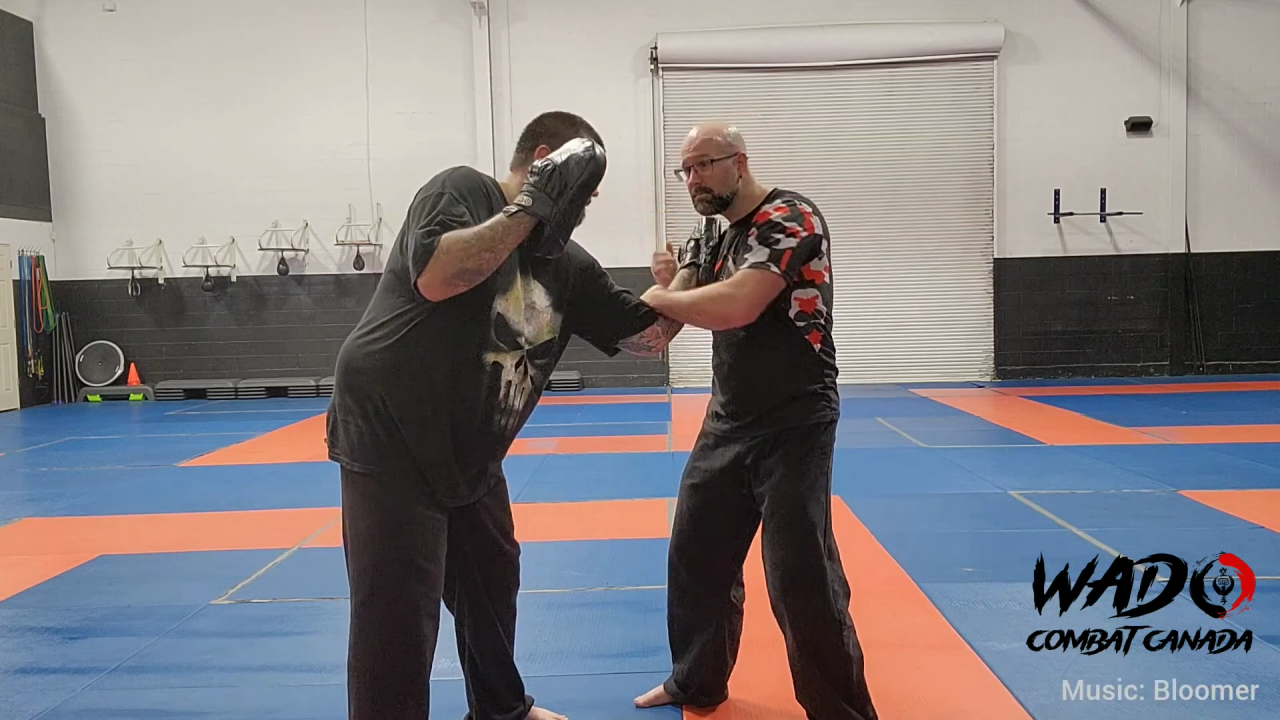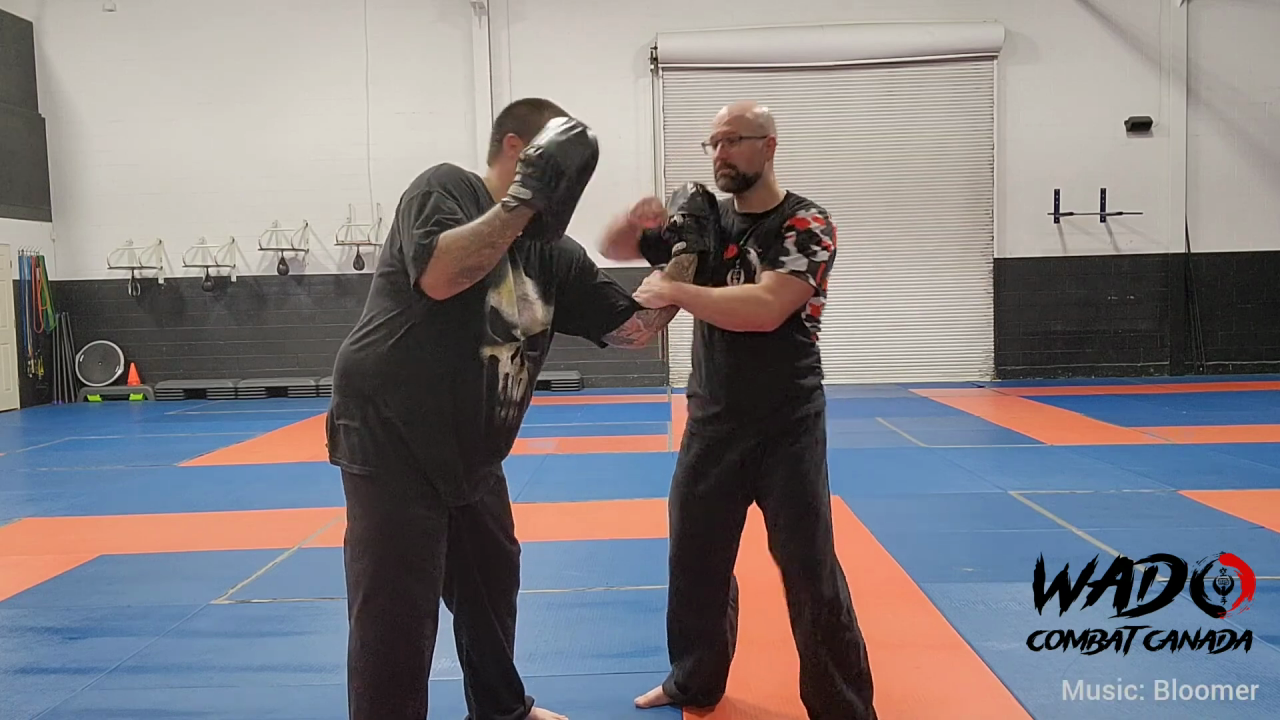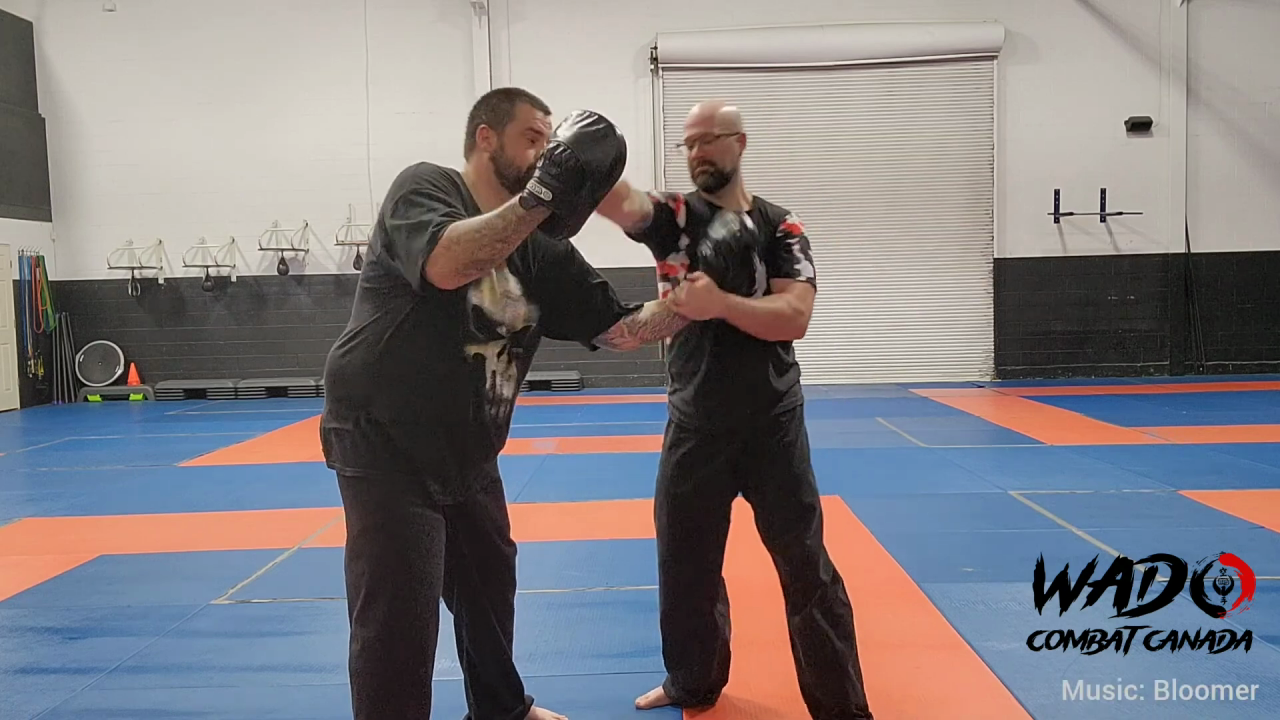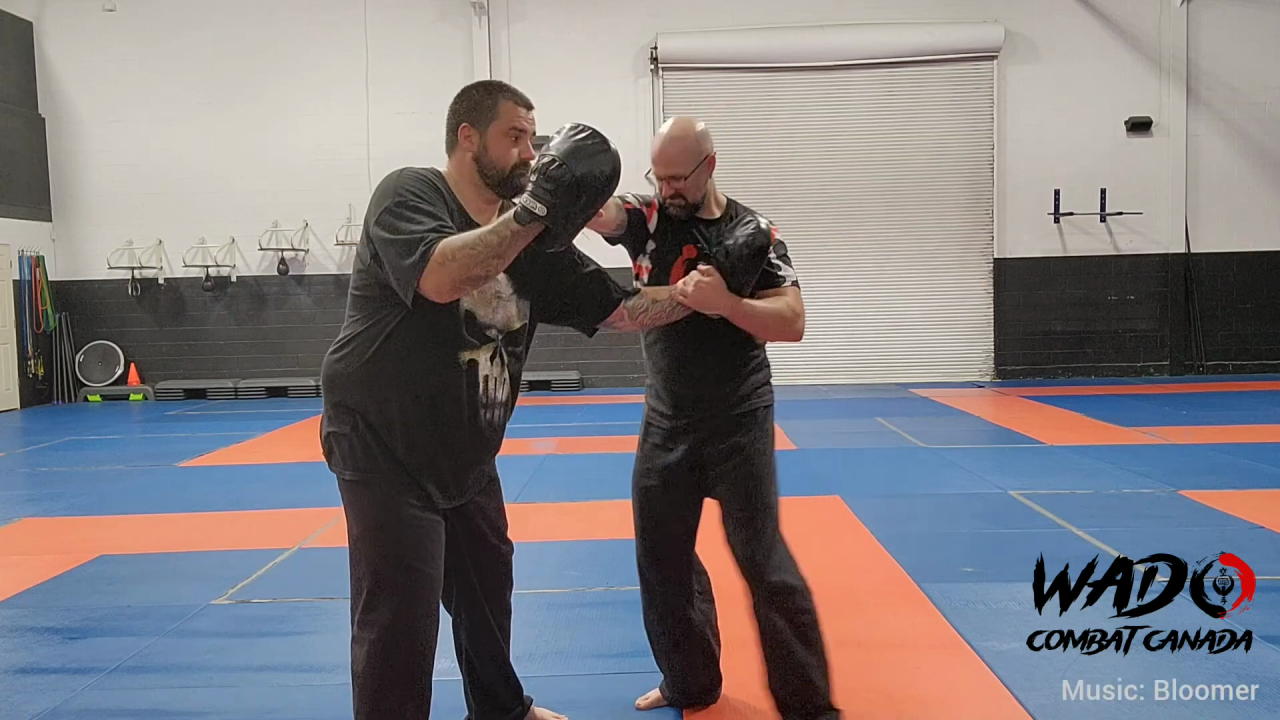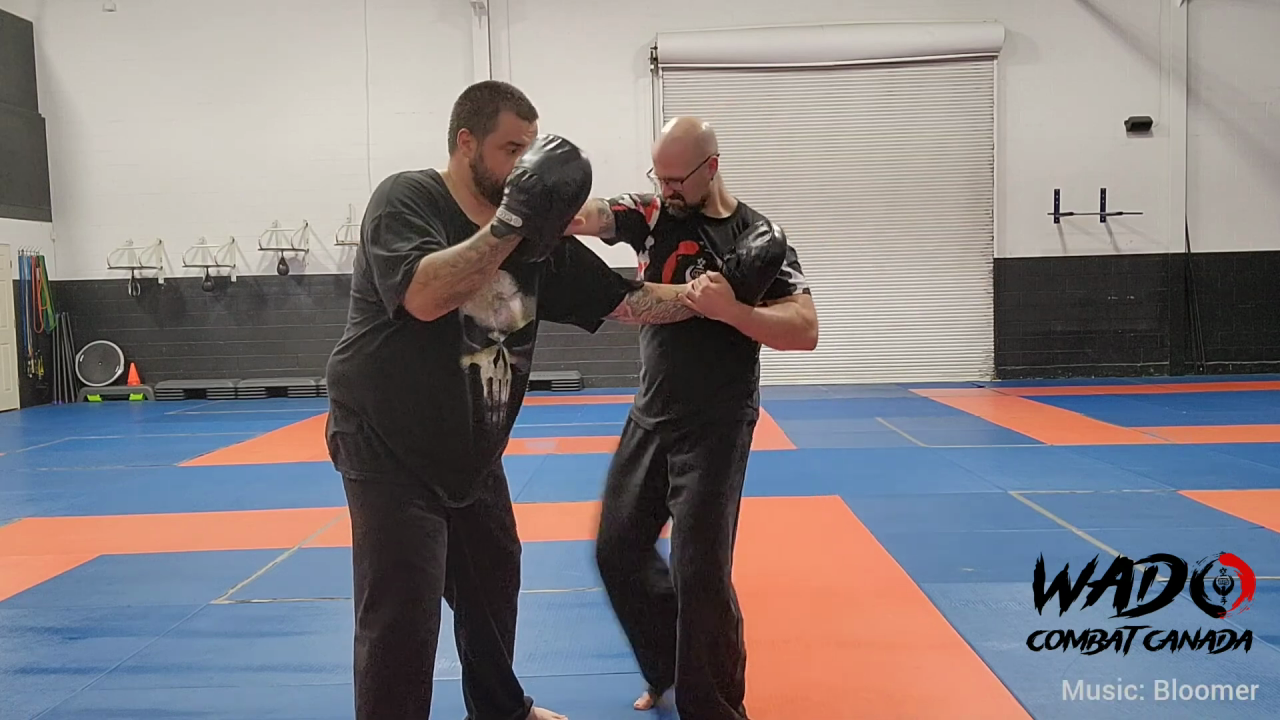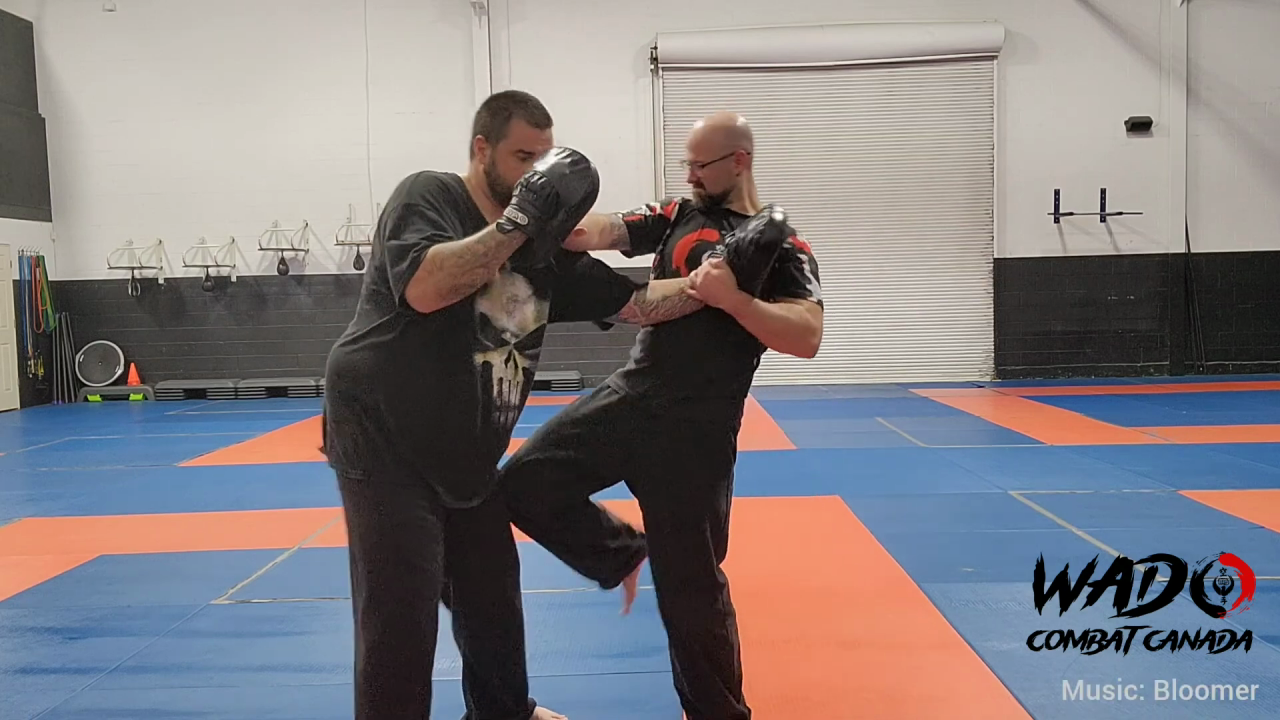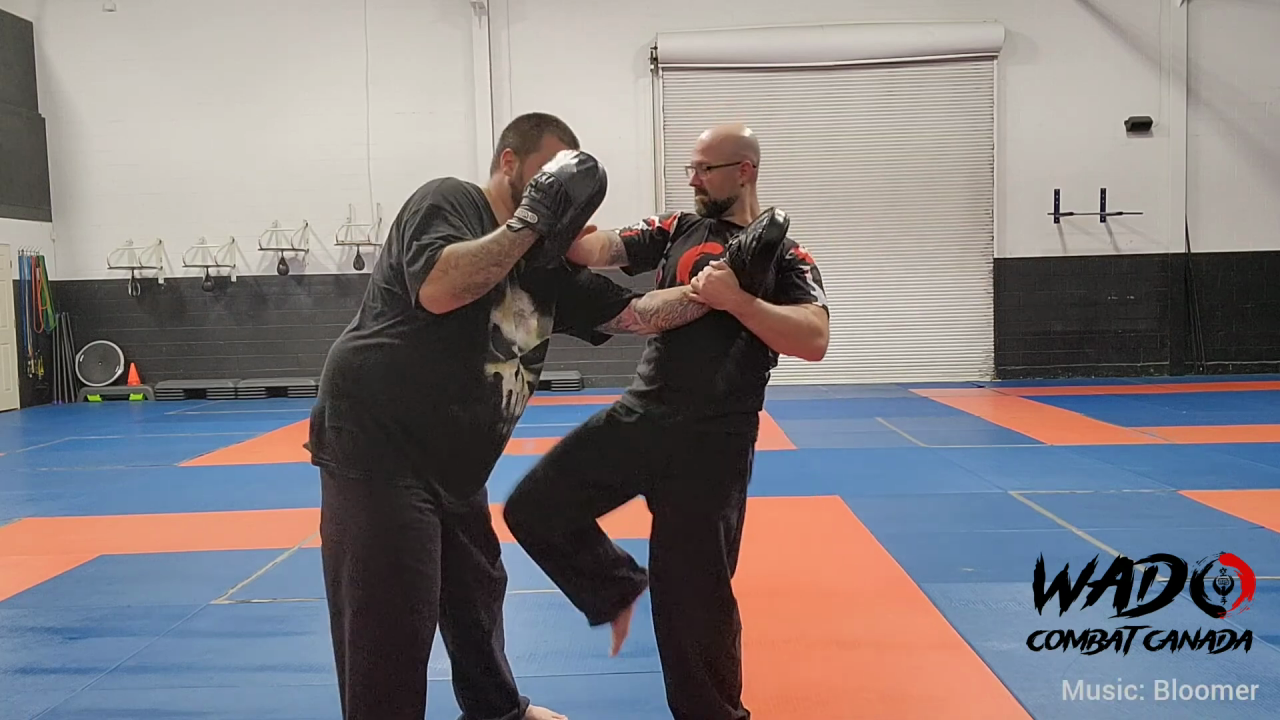
dt=0.3s
person 1, frame 1
left shoulder: (569, 265)
right shoulder: (462, 189)
left elbow: (646, 331)
right elbow: (436, 277)
right wrist: (530, 209)
left hip: (470, 452)
right hip: (391, 437)
left knee: (492, 585)
right knee: (397, 616)
person 1, frame 2
left shoulder: (553, 251)
right shoulder: (445, 189)
left elbow: (632, 325)
right elbow: (439, 276)
left wrist: (686, 266)
right wrist: (526, 198)
left hip: (470, 451)
right hip: (390, 441)
left knee: (492, 586)
right knee: (395, 617)
person 1, frame 3
left shoulder: (543, 248)
right shoulder: (424, 188)
left elbow: (621, 328)
right elbow: (445, 264)
right wrist: (542, 195)
left hip: (466, 451)
right hip: (385, 443)
left knee: (489, 589)
right knee: (397, 619)
person 1, frame 4
left shoulder: (531, 238)
right shoulder: (409, 193)
left elbow: (620, 308)
right elbow: (440, 278)
right wrist: (532, 210)
left hip: (466, 454)
right hip: (385, 450)
left knee: (487, 590)
right knee: (400, 620)
person 1, frame 5
left shoulder: (533, 237)
right shoulder: (406, 200)
left elbow: (627, 302)
right elbow: (424, 296)
right wrist: (510, 223)
left hip: (472, 454)
right hip: (391, 452)
left knee: (492, 590)
right knee: (401, 619)
person 1, frame 6
left shoulder: (543, 247)
right shoulder: (427, 197)
left elbow: (634, 301)
right elbow: (426, 288)
right wrist: (516, 219)
left hip: (465, 458)
right hip: (385, 448)
left knee: (492, 591)
right knee: (398, 622)
person 1, frame 7
left shoulder: (548, 262)
right shoulder: (447, 201)
left elbow: (634, 312)
right elbow: (439, 290)
right wrist: (529, 222)
left hip: (453, 462)
right hip: (376, 446)
left knee: (477, 594)
right knee: (390, 626)
person 2, frame 1
left shoulder: (790, 216)
right shoulder: (717, 241)
left elbow: (737, 306)
left wrist: (660, 298)
right wrist: (676, 286)
left hip: (794, 428)
right hip: (727, 423)
left knee: (801, 579)
right knee: (696, 557)
person 2, frame 2
left shoulder: (806, 224)
left elbow: (765, 310)
right elbow: (616, 248)
left wrist: (672, 291)
right wrist: (637, 225)
left hip: (788, 427)
right hip: (713, 425)
left knee: (810, 573)
right knee: (695, 561)
person 2, frame 3
left shoulder: (780, 226)
right shoulder: (672, 214)
left elbow: (792, 319)
right elbow: (617, 199)
left wrist: (721, 303)
left hip: (770, 422)
right hip: (694, 424)
left knee: (805, 566)
right knee: (685, 562)
person 2, frame 4
left shoulder: (752, 231)
right shoulder: (646, 215)
left elbow: (793, 322)
right elbow: (596, 211)
left wrist: (724, 302)
left hip: (737, 419)
right hip: (666, 420)
left knee: (763, 563)
right knee: (662, 558)
person 2, frame 5
left shoulder: (758, 237)
right shoulder: (651, 214)
left elbow: (805, 331)
right elbow: (583, 216)
left wrist: (732, 310)
left hip: (716, 427)
right hip: (649, 418)
left knee: (700, 574)
right knee: (618, 552)
person 2, frame 6
left shoulder: (785, 247)
right shoulder: (675, 216)
left elbow: (807, 339)
right elbow: (598, 232)
left wrist: (732, 298)
left hip: (697, 423)
right hip: (625, 398)
left knee: (689, 575)
right knee: (522, 485)
right ankle: (623, 551)
person 2, frame 7
left shoulder: (787, 256)
right shoulder: (675, 229)
left elbow: (814, 341)
right elbow: (596, 249)
left wrist: (735, 300)
left hip: (713, 438)
right hip: (638, 415)
left knee: (694, 589)
right knee: (532, 509)
right ankle: (618, 589)
